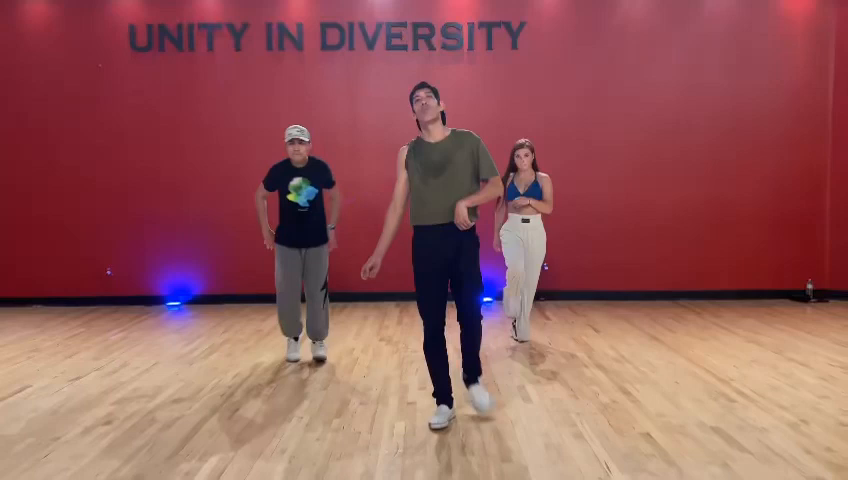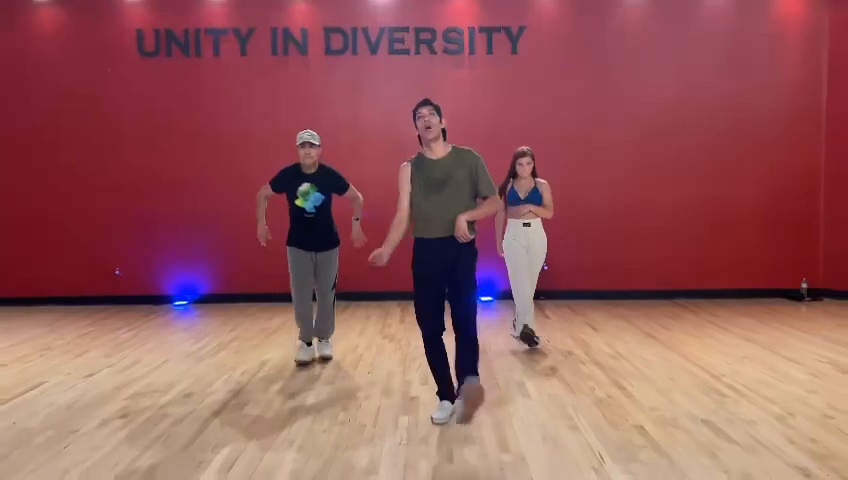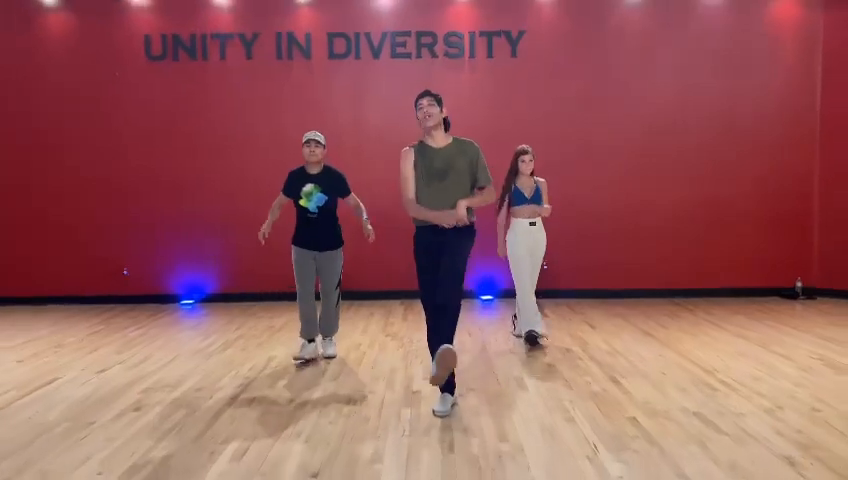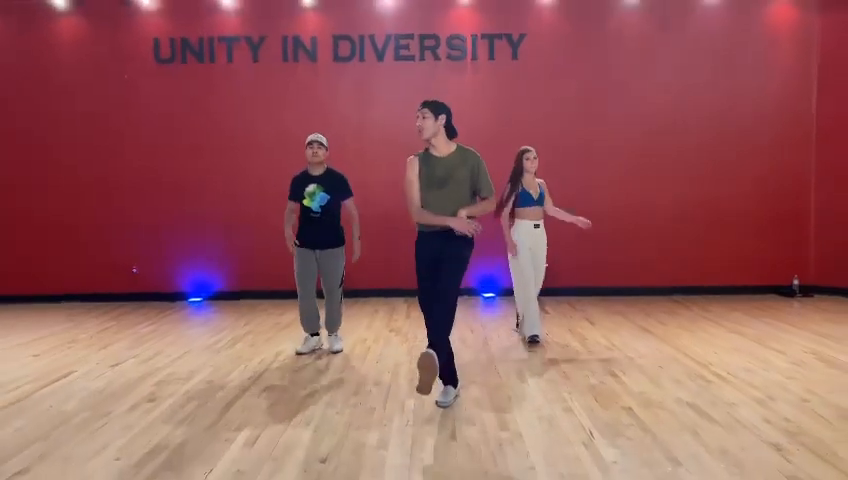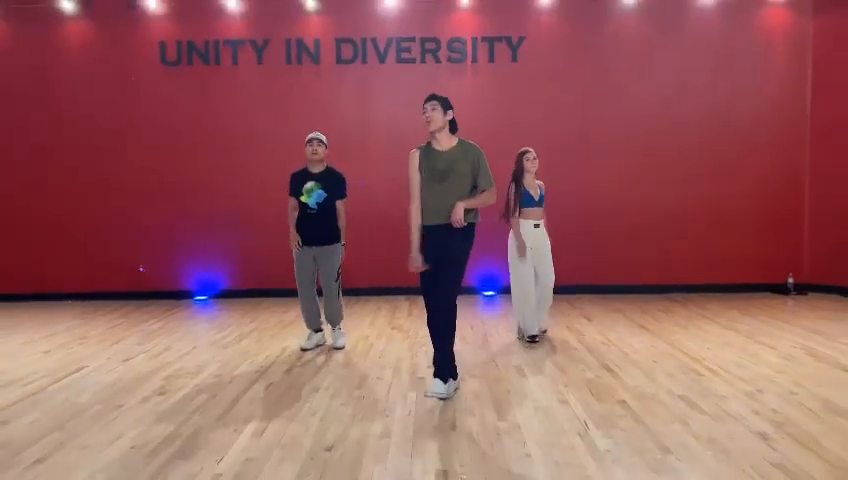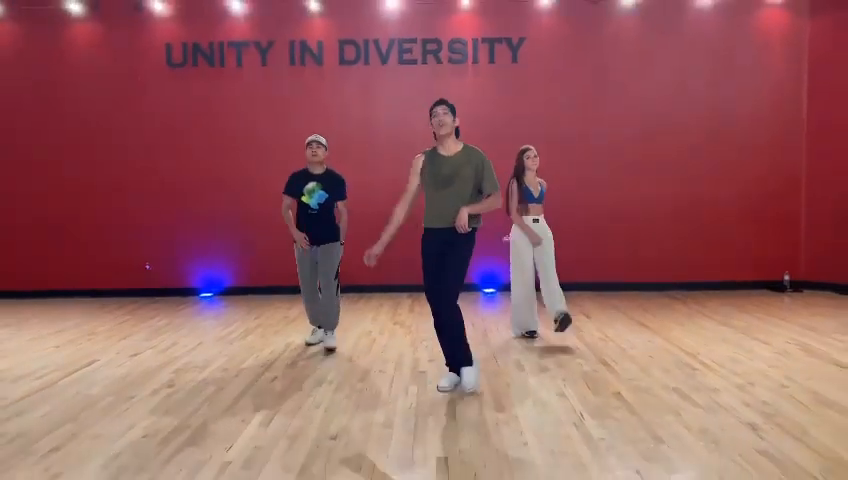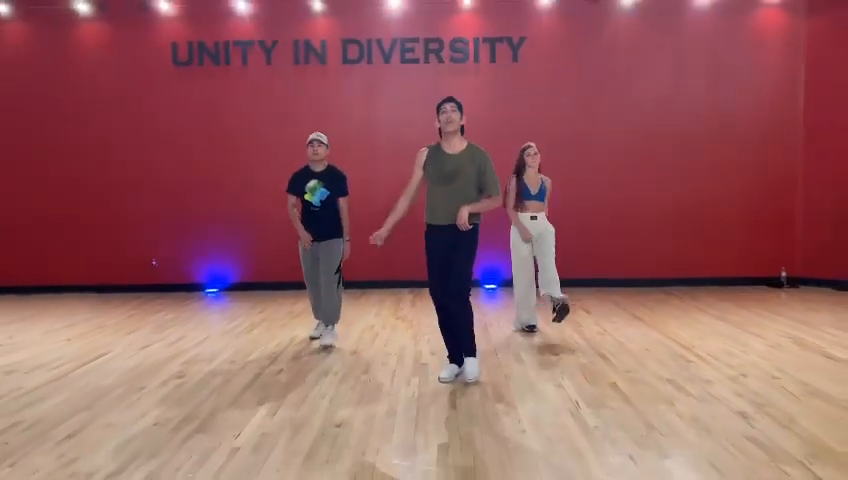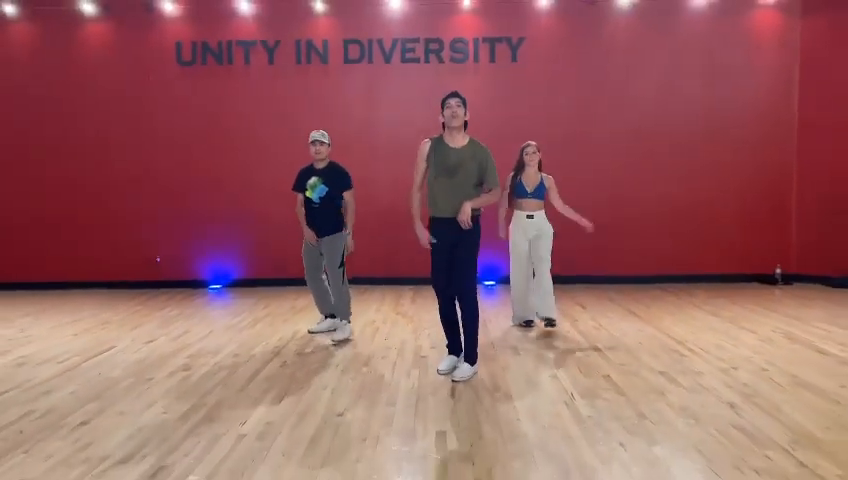
dt=0.2s
person 1, frame 1
left shoulder: (468, 141)
right shoulder: (408, 153)
left elbow: (496, 186)
right elbow: (397, 204)
left wrist: (466, 201)
right wrist: (378, 252)
left hip: (462, 237)
right hip: (426, 240)
left knee: (470, 313)
right knee: (432, 322)
person 1, frame 2
left shoulder: (468, 159)
right shoulder: (408, 168)
left elbow: (494, 203)
right elbow: (402, 216)
left wrist: (466, 216)
right wrist: (386, 249)
left hip: (460, 248)
right hip: (425, 250)
left knee: (465, 316)
right knee: (429, 326)
left ankle: (469, 382)
right ankle: (446, 396)
person 1, frame 3
left shoulder: (468, 149)
right shoulder: (411, 154)
left elbow: (490, 193)
right elbow: (409, 203)
left wrist: (464, 202)
right wrist: (440, 215)
left hip: (460, 231)
right hip: (426, 234)
left knee: (448, 280)
right knee: (432, 306)
left ankle: (444, 349)
person 1, frame 4
left shoulder: (470, 158)
right shoulder: (415, 163)
left elbow: (490, 202)
right elbow: (415, 209)
left wrist: (465, 211)
right wrist: (449, 220)
left hip: (459, 240)
right hip: (428, 240)
left knee: (444, 295)
right knee: (430, 304)
left ankle: (434, 357)
right ankle: (449, 381)
person 1, frame 5
left shoulder: (472, 151)
right shoulder: (417, 156)
left elbow: (492, 193)
right elbow: (415, 203)
left wrist: (463, 203)
right wrist: (414, 249)
left hip: (459, 233)
right hip: (429, 234)
left knee: (445, 299)
right knee: (433, 305)
left ankle: (442, 374)
right ankle: (448, 372)
person 1, frame 6
left shoulder: (476, 157)
right shoulder: (423, 161)
left elbow: (496, 198)
right elbow: (404, 204)
left wrist: (468, 209)
right wrist: (381, 243)
left hip: (461, 238)
right hip: (432, 237)
left knee: (446, 298)
right knee: (436, 303)
left ankle: (467, 363)
right ankle: (454, 368)
person 1, frame 7
left shoulder: (479, 156)
right shoulder: (425, 155)
left elbow: (496, 199)
right elbow: (407, 195)
left wrist: (468, 209)
right wrist: (385, 228)
left hip: (463, 233)
right hip: (434, 233)
left knee: (458, 294)
right knee: (440, 298)
left ankle: (470, 354)
right ankle: (455, 359)
person 1, frame 8
left shoulder: (480, 152)
right shoulder: (428, 147)
left elbow: (494, 192)
right elbow: (417, 189)
left wrist: (470, 203)
right wrist: (418, 224)
left hip: (466, 227)
right hip: (437, 227)
left knee: (465, 291)
right knee: (443, 291)
left ankle: (470, 359)
right ankle: (454, 351)
person 2, frame 1
left shoulder: (321, 168)
right shoulder: (278, 171)
left elbow: (336, 197)
right elbow: (260, 197)
left wrist: (332, 227)
right wrist: (265, 227)
left hip: (317, 241)
right hip: (286, 242)
left knee: (317, 293)
right knee: (286, 293)
left ankle: (318, 341)
right ankle: (292, 337)
person 2, frame 2
left shoulder: (330, 175)
right shoulder: (287, 175)
left elbow: (356, 196)
right elbow: (262, 194)
left wrist: (356, 222)
right wrist: (262, 221)
left hip: (327, 244)
right hip: (298, 245)
left knee: (326, 294)
right knee: (301, 295)
left ankle: (324, 339)
right ankle: (306, 343)
person 2, frame 3
left shoulder: (335, 177)
right shoulder: (294, 177)
left elbow: (354, 203)
right elbow: (280, 203)
left wrist: (365, 222)
right wrist: (268, 223)
left hip: (331, 244)
right hip: (302, 245)
left knee: (330, 293)
right knee: (305, 294)
left ankle: (328, 338)
right ankle: (309, 342)
person 2, frame 4
left shoulder: (338, 179)
right shoulder: (298, 180)
left elbow: (351, 211)
right elbow: (291, 210)
left wrist: (356, 239)
right wrist: (288, 230)
left hip: (333, 245)
right hip: (304, 245)
left knee: (333, 292)
right knee: (305, 292)
left ankle: (334, 333)
right ankle: (312, 335)
person 2, frame 5
left shoulder: (336, 178)
right shoulder: (296, 177)
left elbow: (341, 212)
right elbow: (292, 208)
left wrist: (342, 243)
right wrist: (292, 232)
left hip: (330, 242)
right hip: (303, 242)
left knee: (331, 288)
right knee: (304, 289)
left ankle: (336, 328)
right ankle: (315, 331)
person 2, frame 6
left shoulder: (336, 180)
right shoulder: (296, 178)
left elbow: (342, 213)
right elbow: (286, 208)
left wrist: (342, 242)
right wrist: (294, 231)
left hip: (330, 241)
right hip: (304, 241)
left knee: (329, 286)
right knee: (308, 288)
left ankle: (329, 331)
right ankle: (317, 327)
person 2, frame 7
left shoulder: (337, 176)
right shoulder: (298, 176)
left elbow: (344, 209)
right elbow: (291, 207)
left wrist: (347, 239)
right wrist: (300, 231)
left hip: (332, 238)
right hip: (308, 237)
left knee: (331, 282)
right knee: (312, 281)
left ankle: (330, 328)
right ankle: (322, 321)
person 2, frame 8
left shoulder: (339, 172)
right shoulder: (303, 174)
left elbow: (349, 204)
right elbow: (299, 204)
left wrist: (349, 232)
right wrist: (305, 228)
left hip: (334, 233)
right hip: (311, 234)
left knee: (337, 276)
right knee: (313, 276)
left ankle: (345, 322)
right ankle: (330, 316)
person 3, frame 1
left shoulder: (543, 179)
right shoulder: (508, 179)
left elbow: (548, 207)
right elbow: (500, 208)
left wrist: (528, 200)
right wrist: (496, 234)
left hip: (535, 231)
right hip: (512, 229)
left knee: (530, 279)
right knee: (515, 269)
right ankle: (511, 311)
person 3, frame 2
left shoulder: (542, 185)
right shoulder: (508, 185)
left elbow: (549, 212)
right elbow: (500, 214)
left wrist: (531, 207)
right wrist: (498, 240)
left hip: (536, 235)
right hip: (513, 235)
left knee: (530, 282)
right knee: (521, 280)
left ankle: (522, 324)
right ankle: (525, 325)
person 3, frame 3
left shoulder: (541, 183)
right shoulder: (509, 185)
left elbow: (544, 210)
right elbow: (500, 215)
left wrist: (546, 208)
right wrist: (501, 241)
left hip: (537, 233)
right hip: (517, 234)
left knee: (530, 282)
right knee: (523, 282)
left ankle: (520, 318)
right ankle: (532, 327)
person 3, frame 4
left shoulder: (542, 184)
right shoulder: (514, 185)
left elbow: (551, 209)
right elbow: (504, 214)
left wrist: (575, 219)
right wrist: (509, 239)
left hip: (539, 234)
right hip: (521, 234)
left knee: (536, 281)
right knee: (525, 283)
left ankle: (523, 316)
right ankle: (531, 330)
person 3, frame 5
left shoulder: (541, 186)
right shoulder: (515, 186)
right elbow: (512, 216)
left wrist: (542, 230)
right wrist: (520, 240)
left hip: (541, 234)
right hip: (521, 235)
left knee: (547, 279)
right knee: (524, 283)
left ankle: (537, 322)
right ankle: (528, 328)
person 3, frame 6
left shoulder: (542, 184)
right shoulder: (515, 183)
right elbow: (513, 212)
right wrist: (529, 232)
left hip: (542, 229)
right hip: (522, 232)
left knee: (548, 271)
right knee: (524, 278)
left ankle: (559, 312)
right ankle: (526, 325)
person 3, frame 7
left shoulder: (546, 181)
right shoulder: (515, 179)
right elbow: (509, 208)
left wrist: (546, 225)
right wrist: (523, 229)
left hip: (542, 226)
right hip: (520, 227)
left knee: (547, 262)
right knee: (523, 273)
left ankle: (557, 300)
right ankle: (526, 319)
person 3, frame 8
left shoulder: (547, 179)
right shoulder: (513, 177)
left elbow: (559, 205)
right elbow: (505, 203)
left wrist: (580, 219)
right wrist: (502, 224)
left hip: (541, 225)
right hip: (519, 225)
left knee: (543, 267)
right knee: (520, 271)
left ankle: (547, 313)
right ankle: (523, 314)
